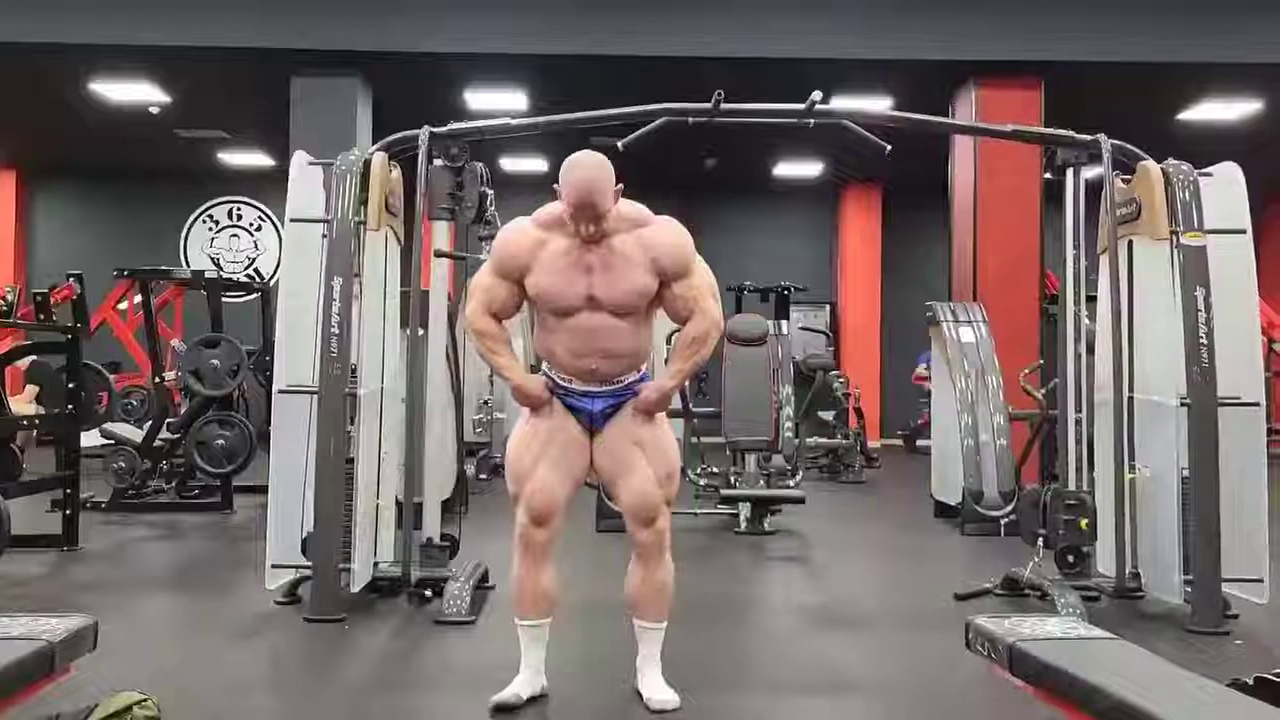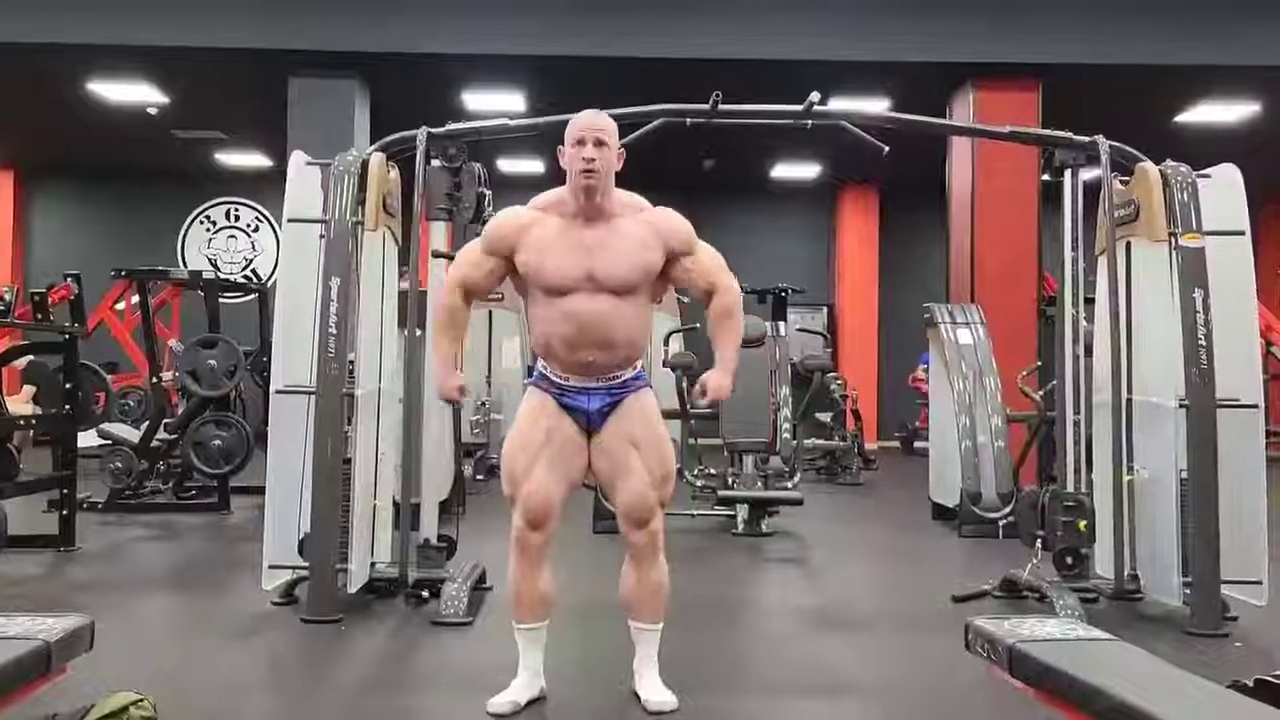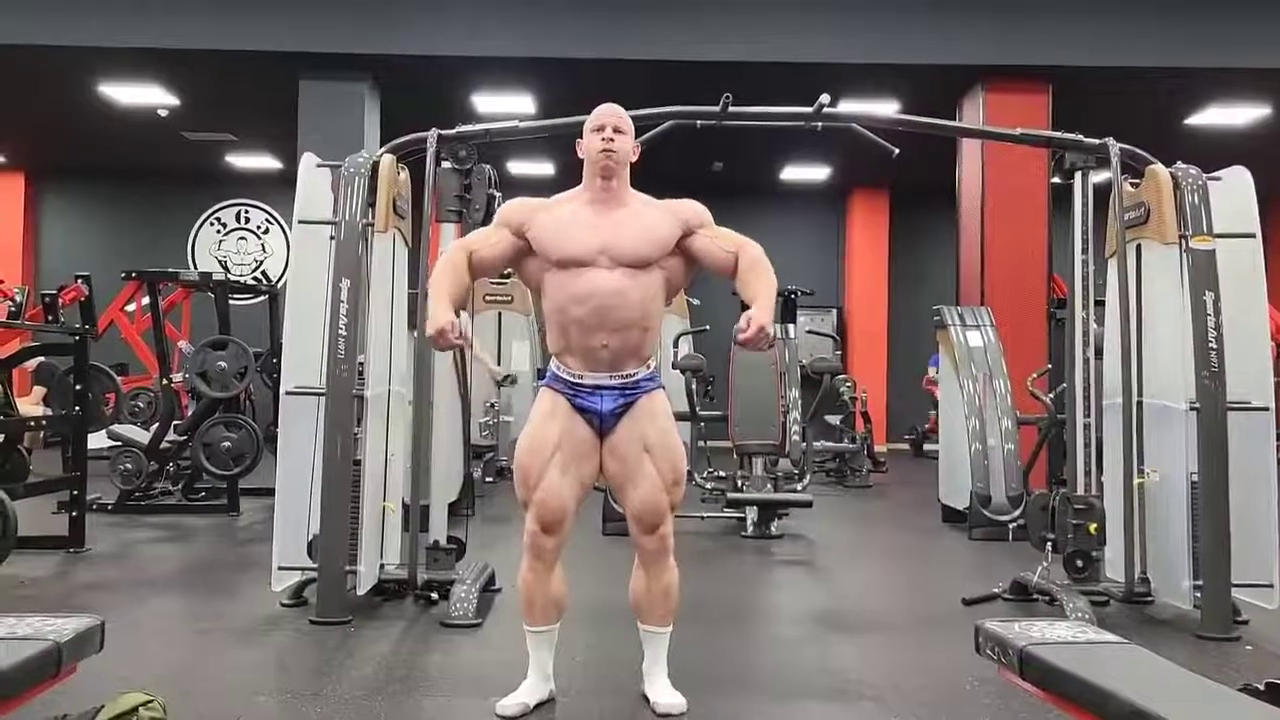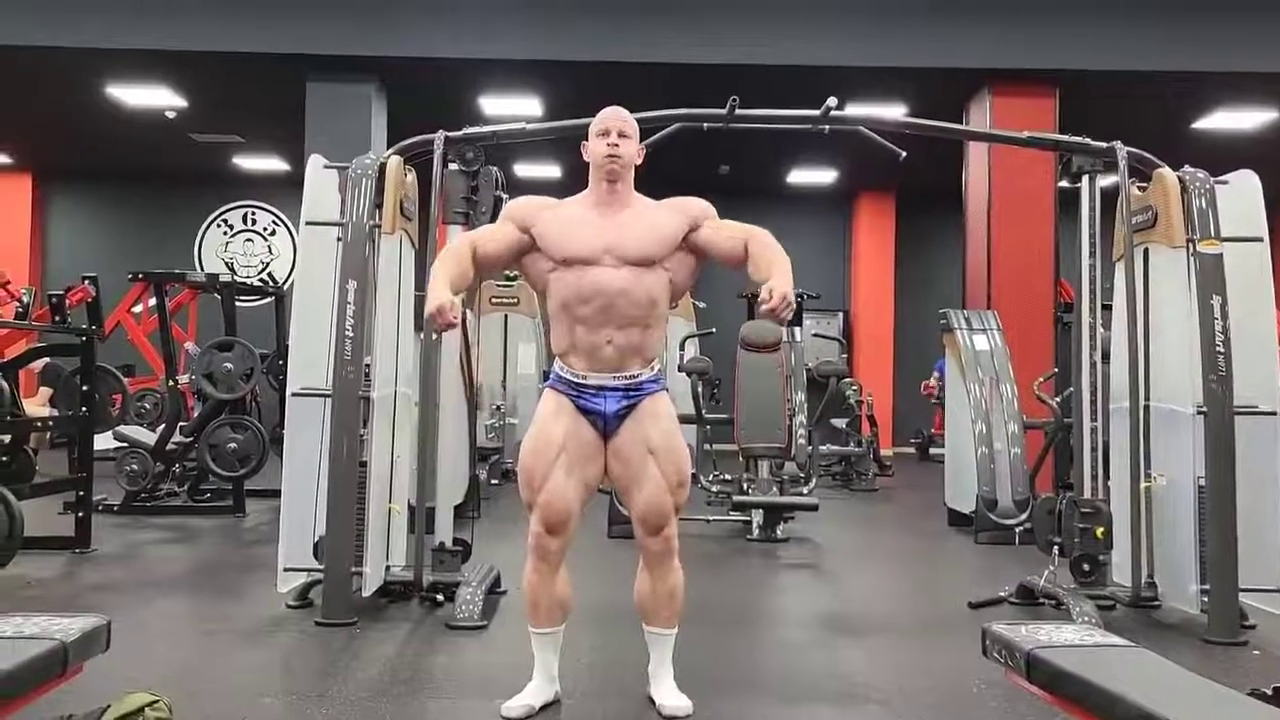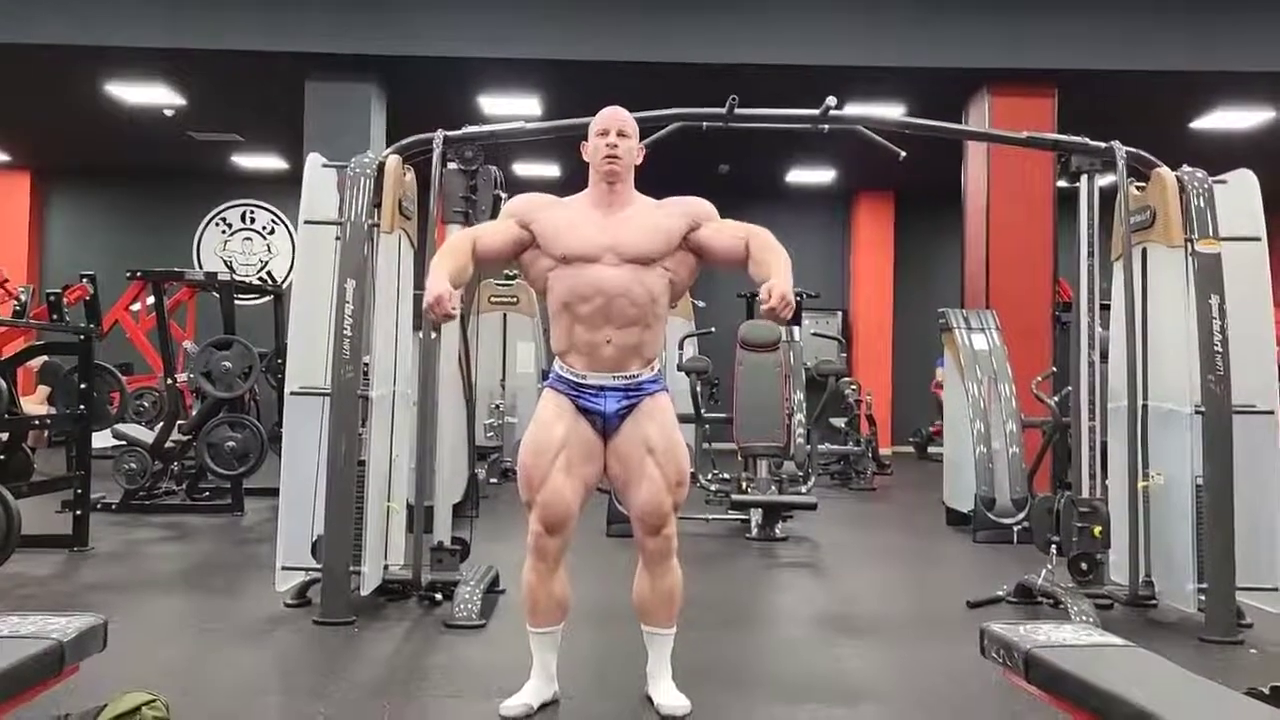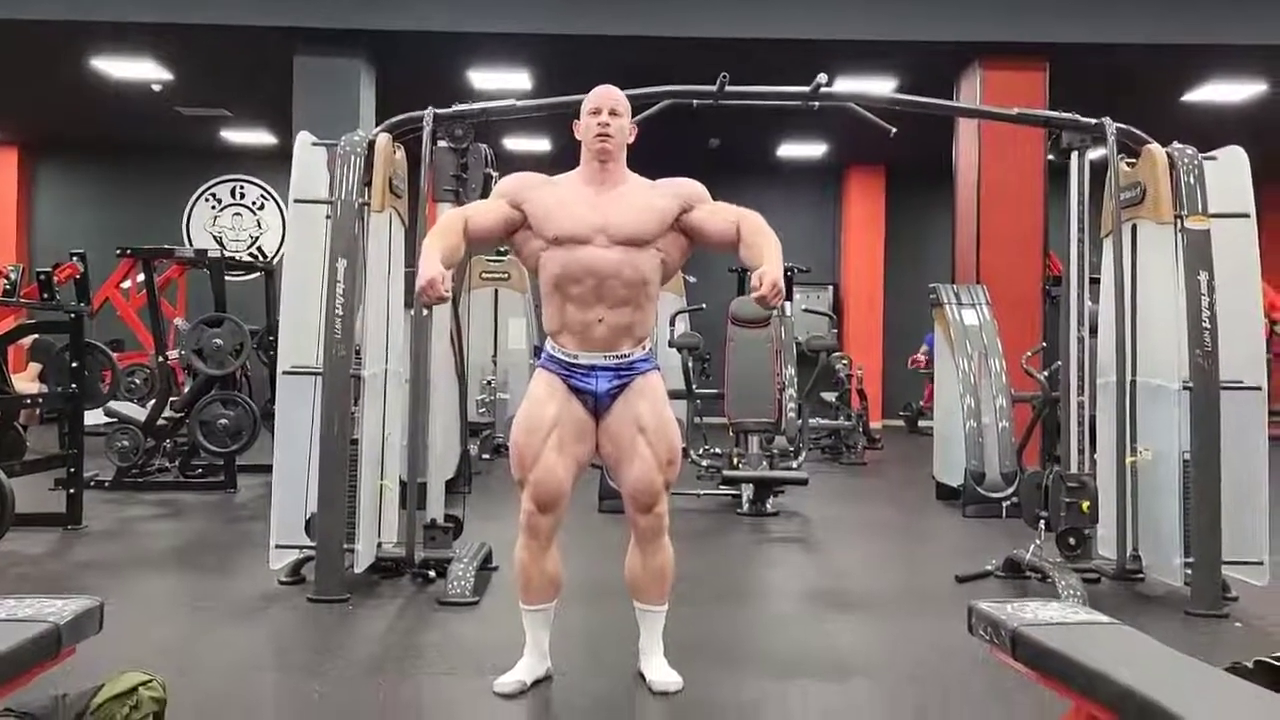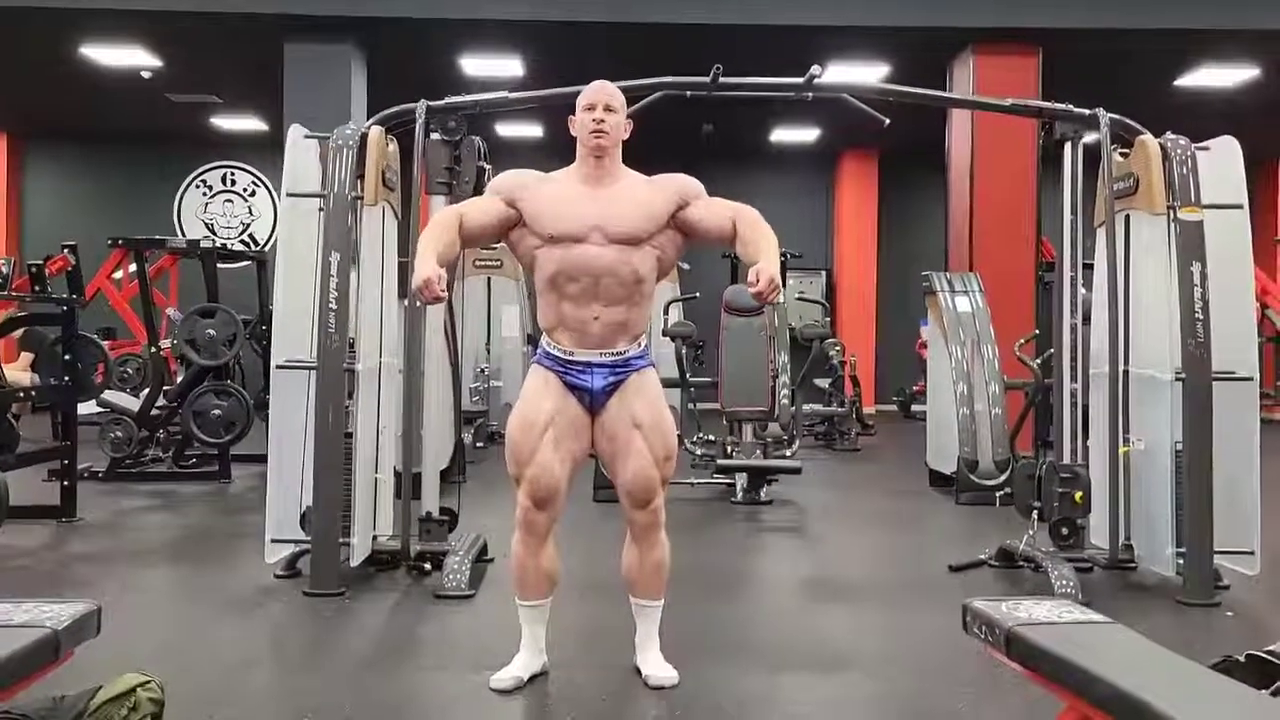
dt=0.7s
person 1, frame 1
left shoulder: (660, 239)
right shoulder: (524, 240)
left elbow: (706, 314)
right elbow: (480, 311)
left wrist: (670, 382)
right wrist: (518, 378)
left hip: (631, 399)
right hip: (555, 399)
left knee: (652, 530)
right knee: (533, 527)
left ankle: (650, 670)
right ankle: (530, 671)
person 1, frame 2
left shoulder: (659, 227)
right shoulder: (519, 226)
left elbow: (722, 290)
right elbow: (457, 287)
left wrist: (724, 366)
right wrist: (445, 363)
left hip: (627, 396)
right hip: (551, 395)
left knee: (646, 531)
right knee: (528, 529)
person 1, frame 3
left shoulder: (674, 216)
right shoulder: (534, 215)
left elbow: (744, 254)
right elbow: (463, 255)
left wrist: (761, 305)
right wrist: (441, 306)
left hip: (639, 394)
right hip: (564, 394)
left knee: (655, 534)
right knee: (541, 532)
person 1, frame 4
left shoulder: (678, 216)
right shoulder: (538, 215)
left elbow: (751, 240)
right elbow: (469, 248)
left wrist: (778, 277)
right wrist: (441, 288)
left hip: (643, 396)
right hip: (567, 394)
left knee: (660, 535)
right knee: (545, 534)
person 1, frame 5
left shoulder: (679, 215)
right shoulder: (540, 212)
left elbow: (752, 239)
right elbow: (468, 242)
left wrist: (779, 277)
right wrist: (441, 277)
left hip: (643, 396)
right hip: (568, 393)
left knee: (659, 534)
right knee: (545, 533)
person 1, frame 6
left shoulder: (672, 197)
right shoulder: (531, 192)
left elbow: (743, 223)
right elbow: (460, 221)
left wrist: (770, 263)
right wrist: (433, 260)
left hip: (635, 375)
right hip: (559, 373)
left knee: (650, 512)
right knee: (537, 511)
left ankle: (652, 652)
right ankle: (535, 653)
person 1, frame 7
left shoulder: (667, 193)
right shoulder: (526, 190)
left elbow: (741, 219)
right elbow: (454, 220)
left wrist: (766, 259)
right wrist: (428, 260)
left hip: (630, 371)
right hip: (555, 370)
left knee: (646, 509)
right knee: (534, 508)
left ankle: (648, 647)
right ankle: (531, 649)
